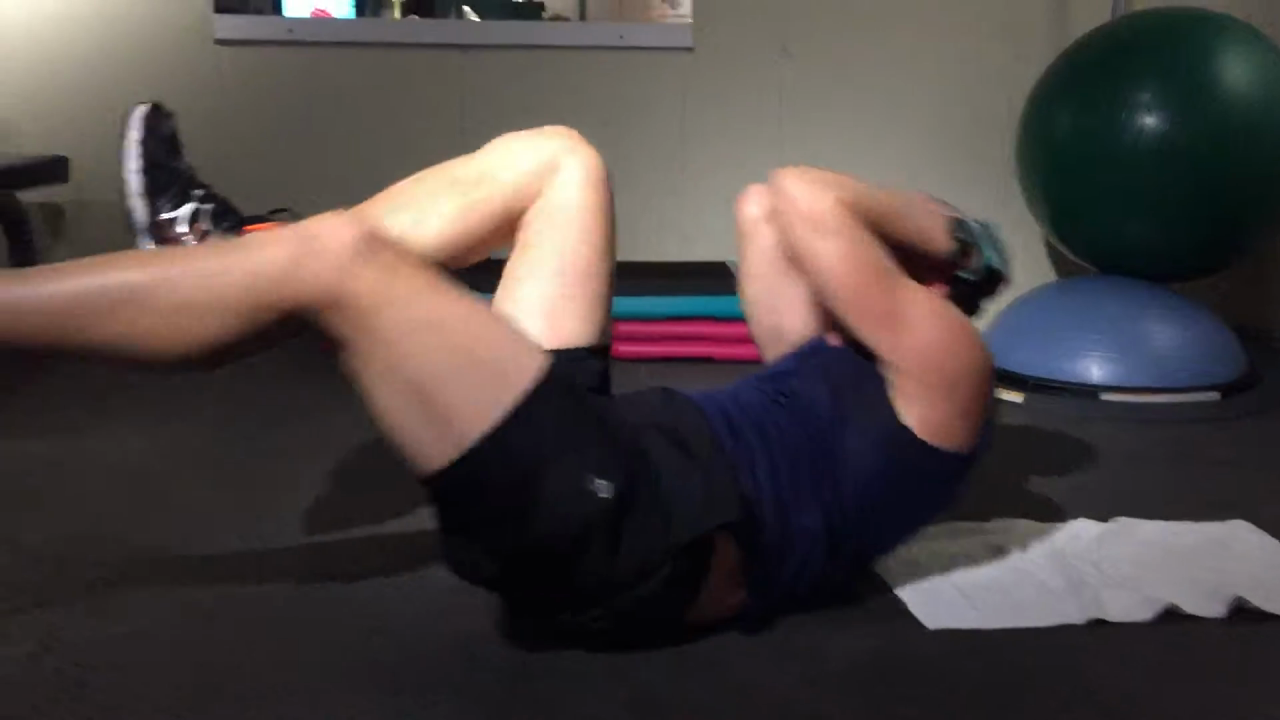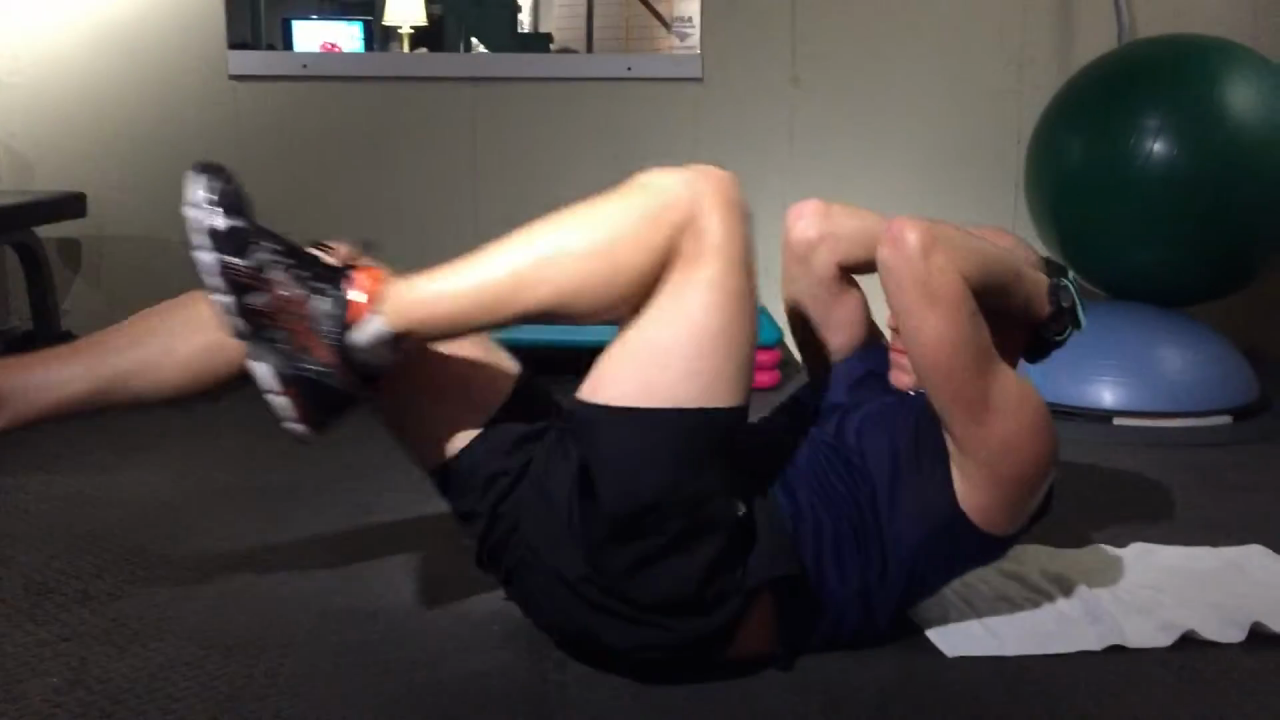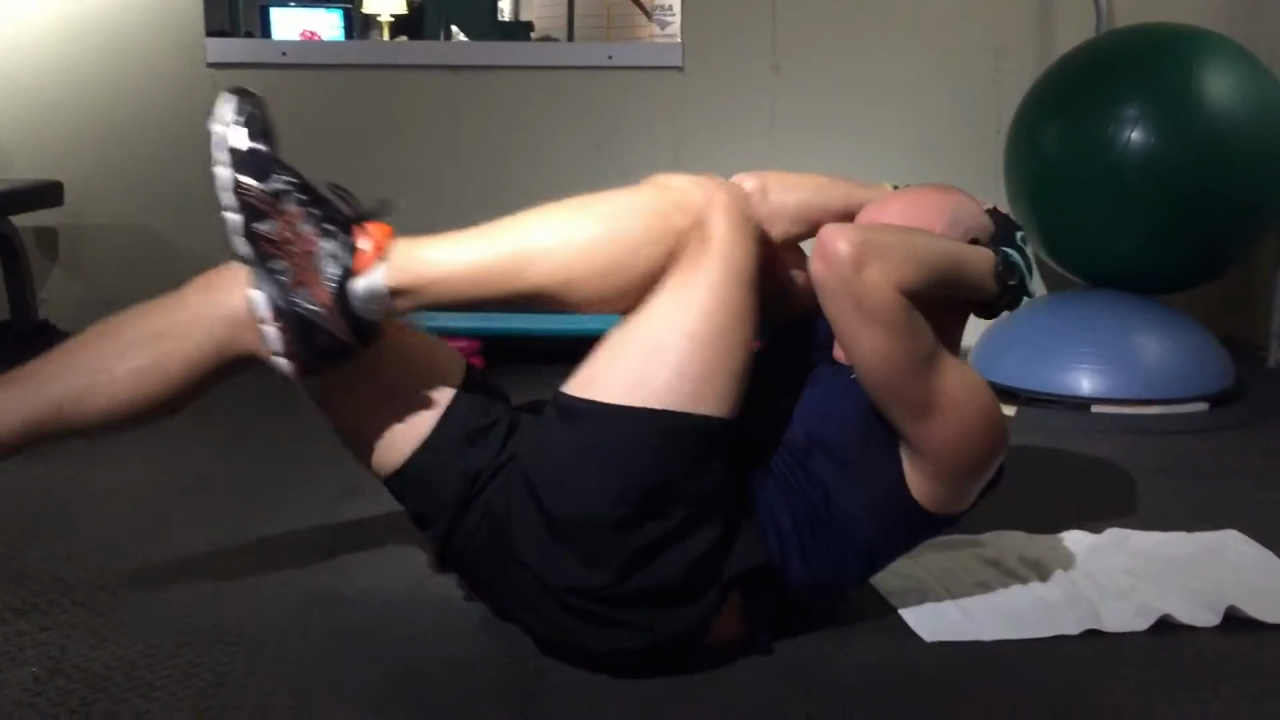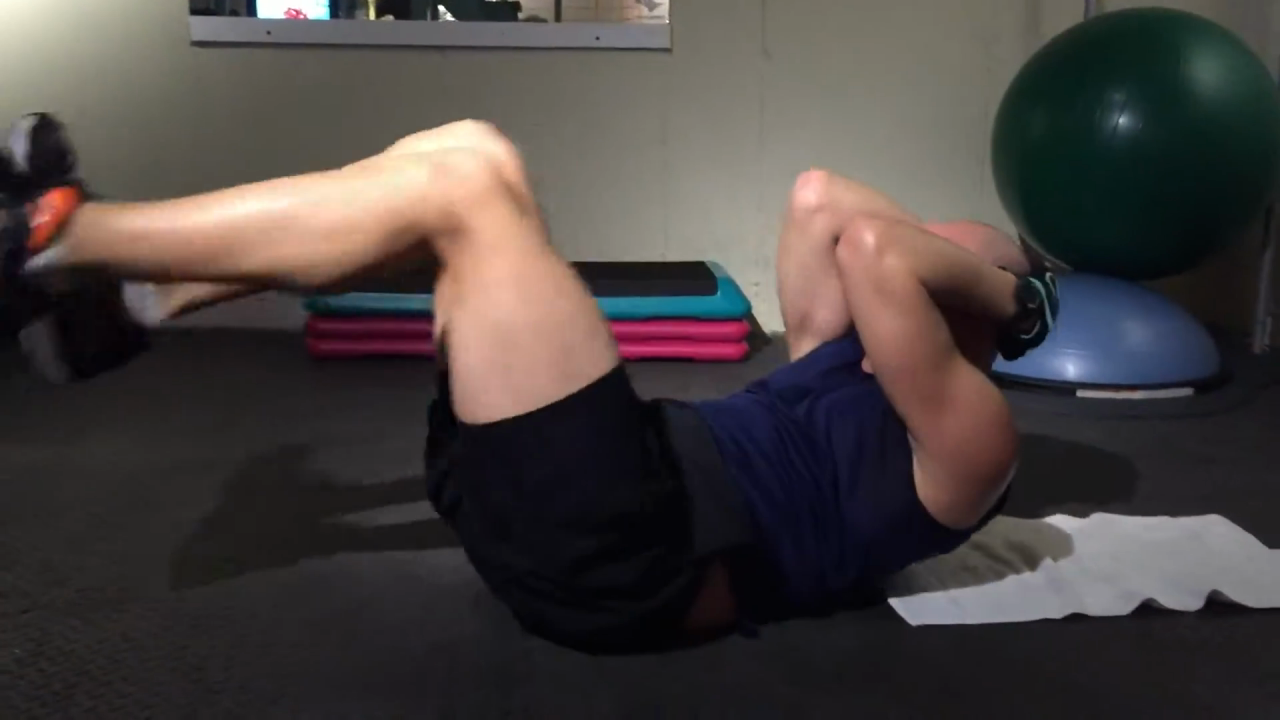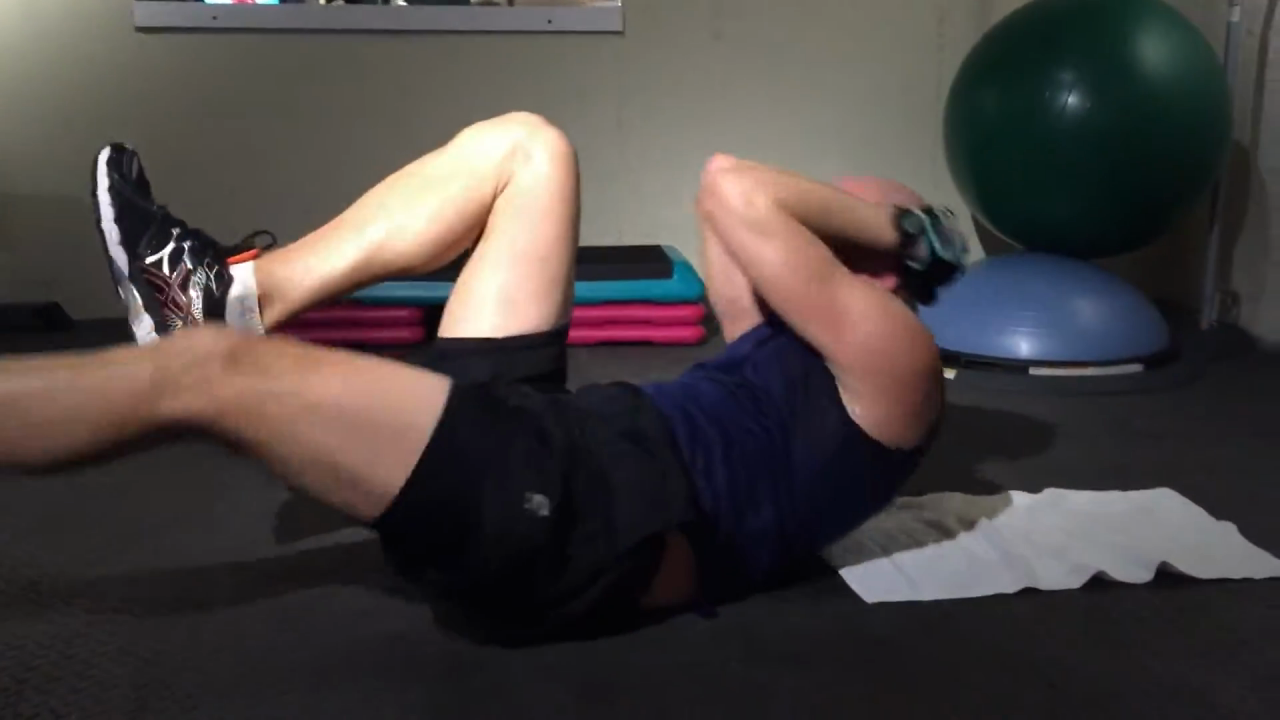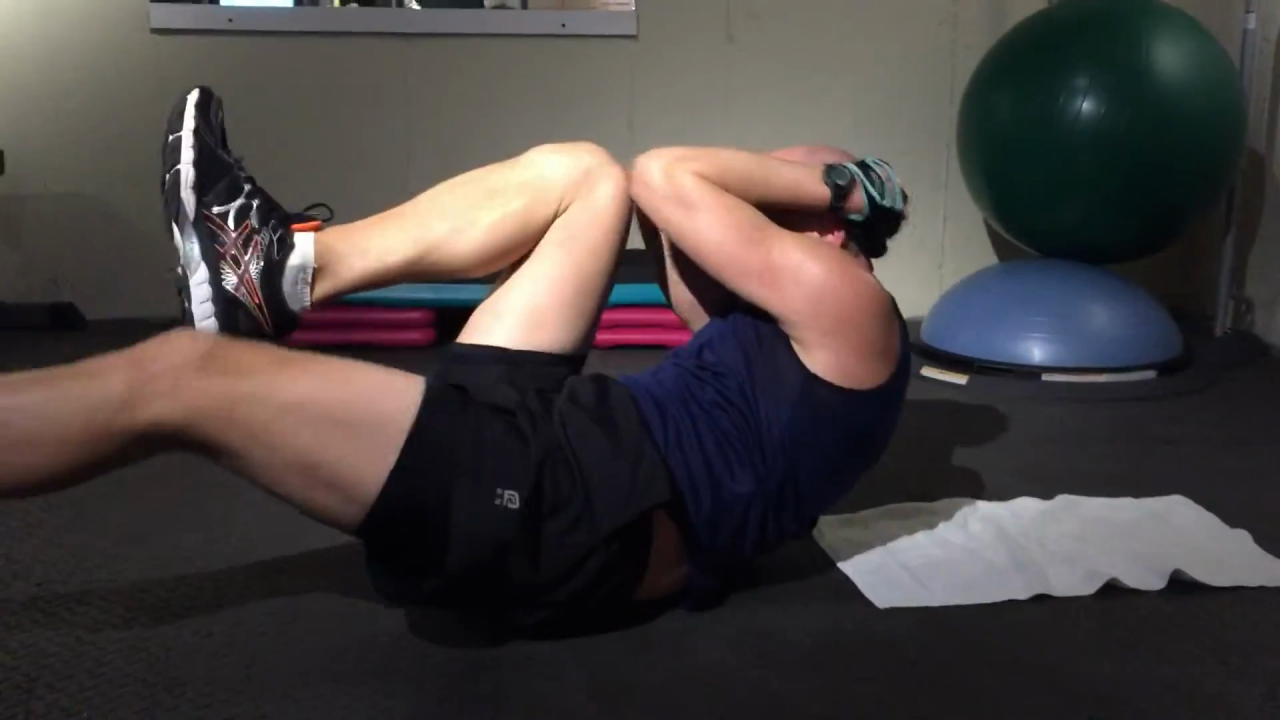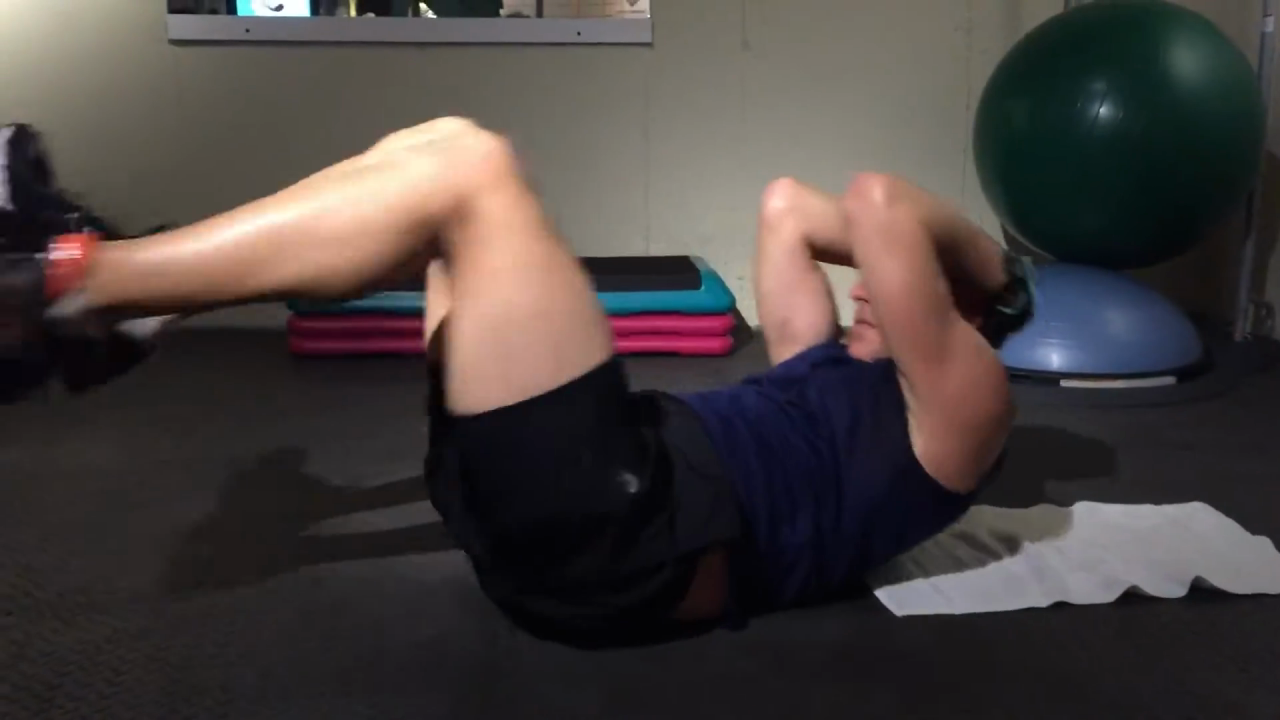
dt=0.4s
person 1, frame 1
left shoulder: (944, 368)
right shoulder: (837, 357)
left elbow: (804, 195)
right elbow: (763, 211)
left wrist: (931, 233)
left hip: (616, 533)
right hip: (599, 480)
left knee: (333, 265)
right knee: (556, 160)
right ankle: (214, 251)
person 1, frame 2
left shoulder: (1006, 444)
right shoulder: (877, 370)
left elbow: (911, 250)
right elbow: (814, 232)
left wrist: (1029, 294)
left hip: (652, 566)
right hip: (572, 506)
left knee: (698, 197)
right knee: (318, 280)
left ankle: (372, 322)
person 1, frame 3
left shoulder: (955, 424)
right shoulder: (830, 335)
left elbow: (855, 265)
right elbow: (755, 200)
left wrist: (978, 263)
right wrist: (888, 200)
left hip: (625, 565)
right hip: (540, 507)
left knee: (692, 212)
left ankle: (361, 270)
person 1, frame 4
left shoulder: (969, 438)
right shoulder: (850, 360)
left elbow: (874, 250)
right elbow: (820, 197)
left wrist: (994, 286)
right wrist: (959, 242)
left hip: (613, 544)
right hip: (564, 486)
left knee: (441, 197)
right knee: (464, 156)
right ankle: (153, 282)
person 1, frame 5
left shoulder: (892, 355)
right shoulder: (807, 346)
left elbow: (735, 191)
right elbow: (740, 207)
left wrist: (891, 233)
right wrist: (880, 219)
left hip: (580, 522)
right hip: (545, 445)
left knee: (202, 373)
right knee: (524, 146)
right ankle: (231, 293)
person 1, frame 6
left shoulder: (848, 308)
right shoulder: (775, 325)
left elbow: (666, 178)
right elbow: (661, 203)
left wrist: (820, 183)
right wrist: (816, 179)
left hip: (568, 521)
right hip: (536, 443)
left knee: (180, 384)
right knee: (589, 177)
right ankle: (292, 264)
person 1, frame 7
left shoulder: (960, 401)
right shoulder: (838, 364)
left elbow: (879, 203)
right elbow: (789, 205)
left wrist: (982, 264)
right wrist: (925, 252)
left hip: (600, 539)
right hip: (542, 487)
left knee: (464, 175)
right knee: (449, 147)
right ankle: (88, 284)
